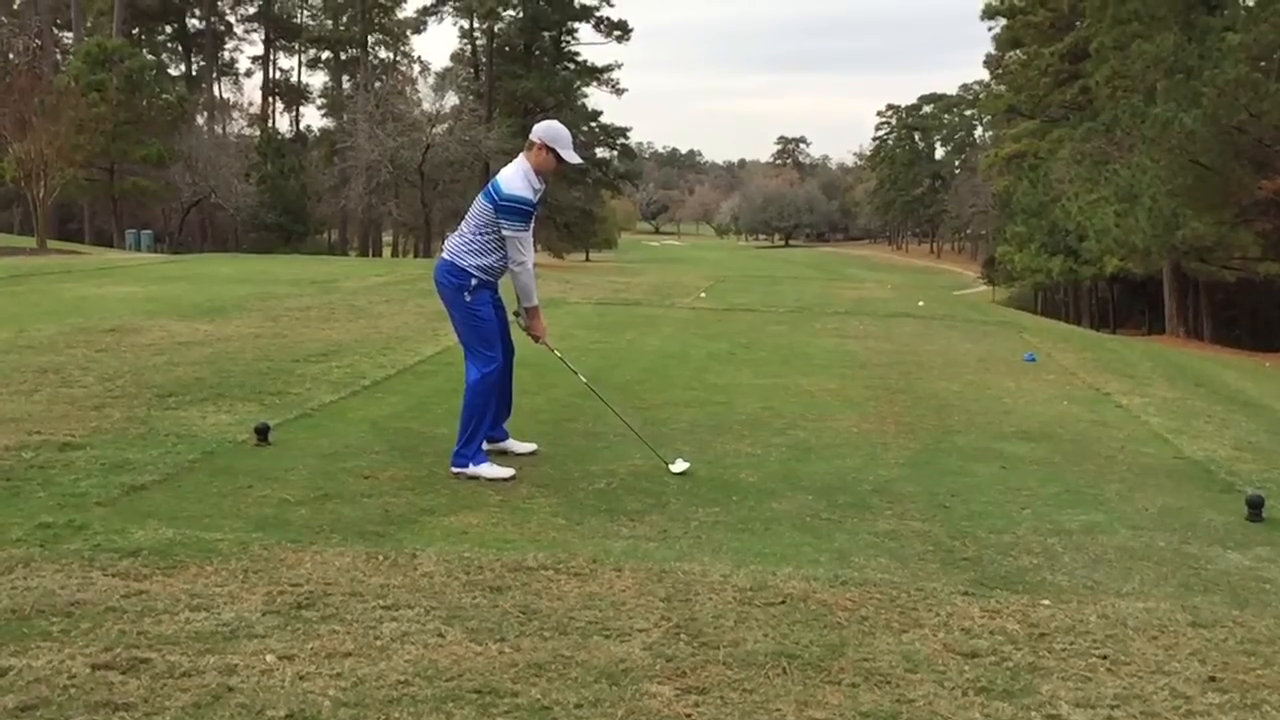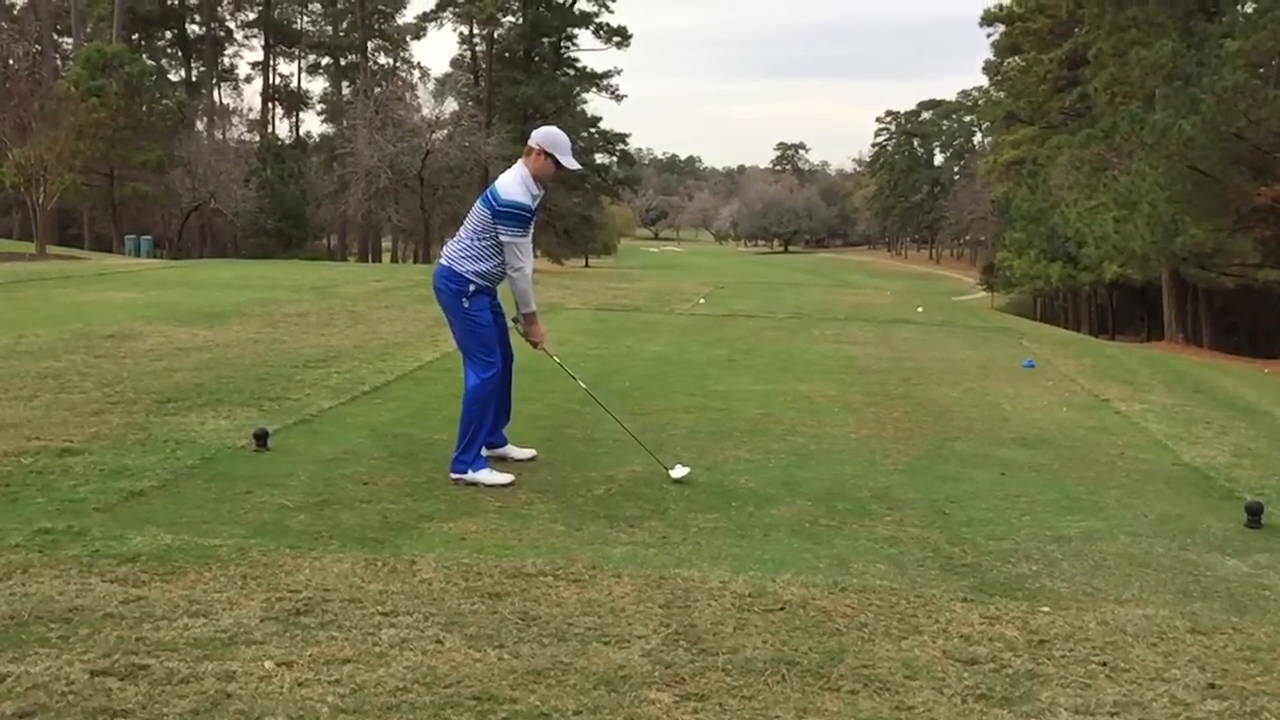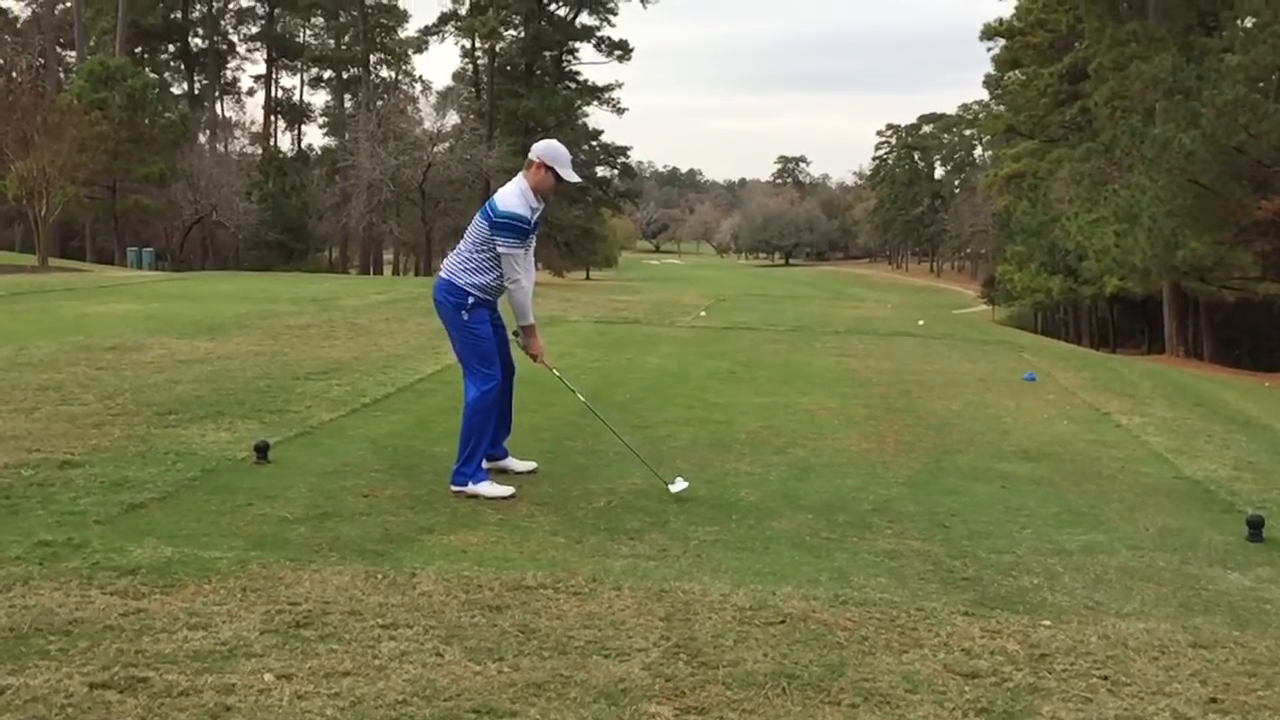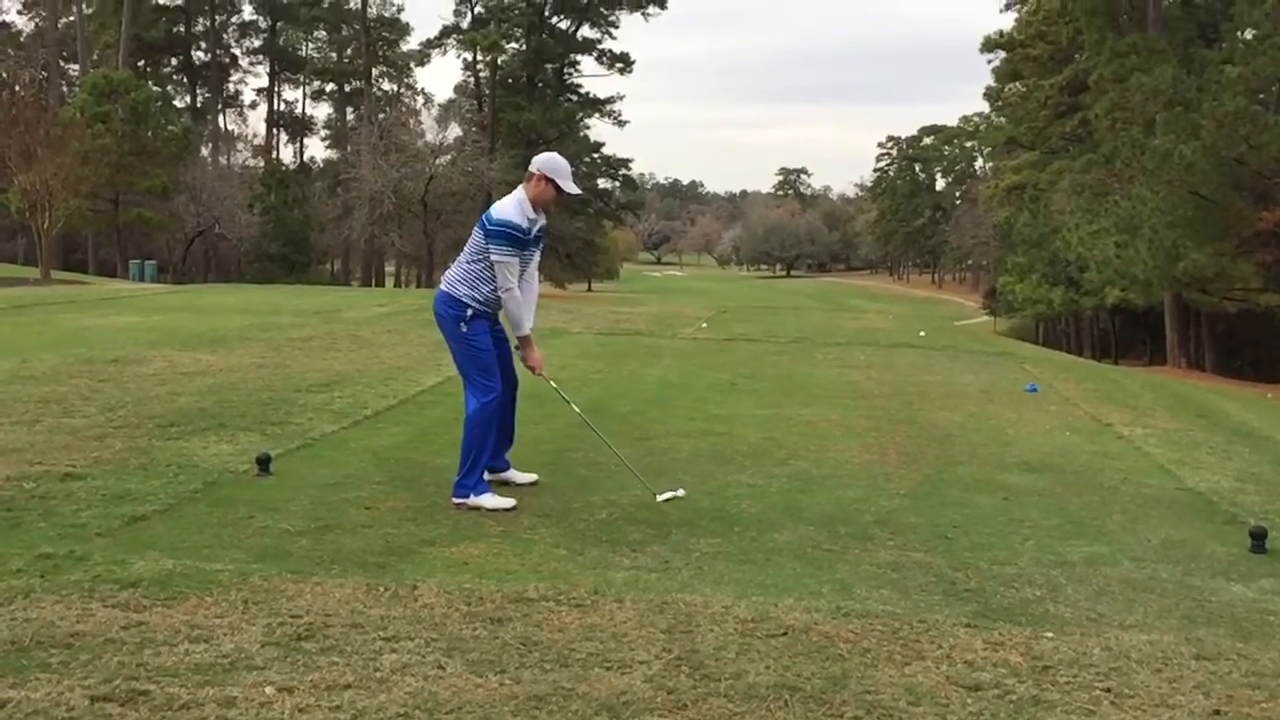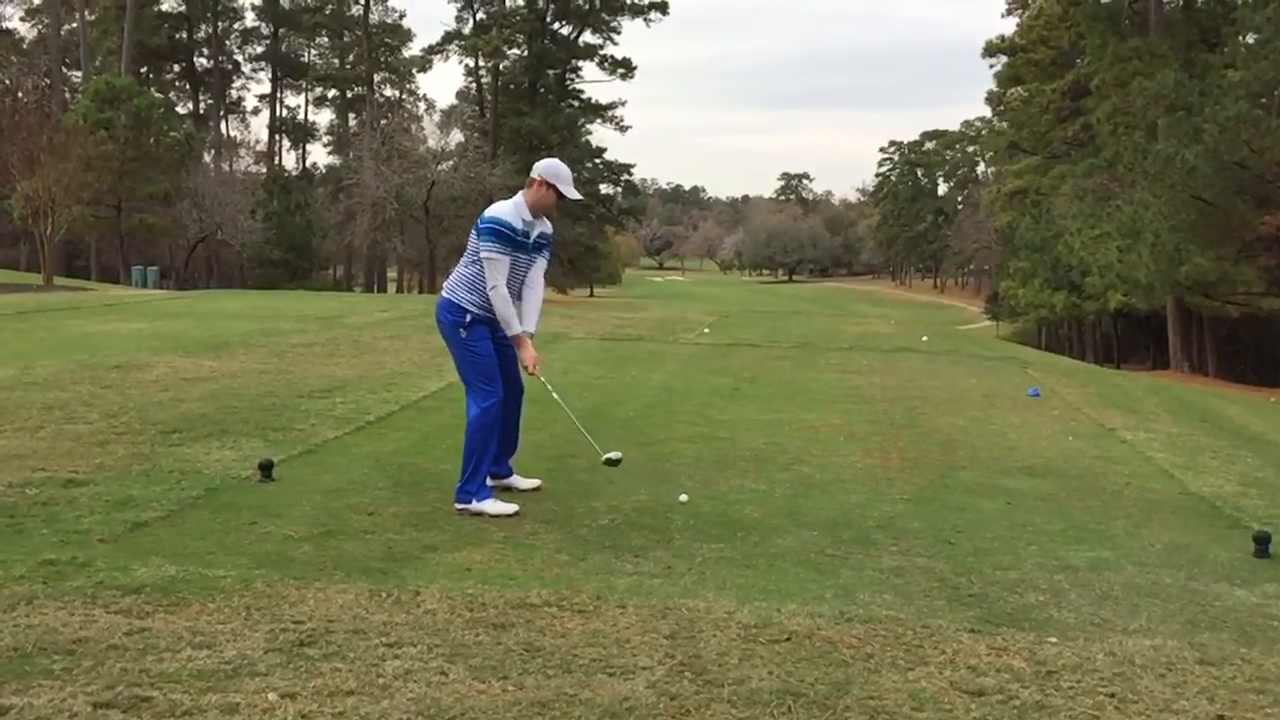
dt=1s
person 1, frame 1
left shoulder: (523, 181)
right shoulder: (516, 190)
left elbow: (520, 256)
right elbow: (520, 261)
left wrist: (526, 305)
right wrist: (533, 312)
left hip: (477, 277)
right hip: (462, 277)
left knee: (503, 354)
right knee: (487, 363)
left ankle: (494, 434)
right ankle: (467, 458)
person 1, frame 2
left shoulder: (525, 188)
right shoulder: (514, 196)
left elbow: (522, 260)
right elbow: (517, 266)
left wrist: (525, 312)
right wrist: (531, 318)
left hip: (476, 283)
right hip: (460, 283)
left knee: (502, 360)
right knee: (485, 368)
left ankle: (493, 440)
right ankle: (466, 464)
person 1, frame 3
left shoulder: (531, 204)
right shoulder: (511, 208)
left elbow: (526, 267)
right elbow: (514, 278)
left wrist: (526, 325)
right wrist: (530, 331)
left hip: (479, 297)
right hip: (459, 295)
left knee: (503, 372)
right knee: (485, 380)
left ankle: (494, 452)
right ankle: (467, 476)
person 1, frame 4
left shoulder: (536, 221)
right shoulder: (506, 218)
left elbow: (529, 280)
right elbow: (508, 288)
left wrist: (526, 335)
right wrist: (527, 343)
left hip: (482, 310)
right hip: (459, 307)
left knee: (506, 385)
right knee: (486, 392)
left ankle: (495, 464)
right ankle: (468, 488)
person 1, frame 5
left shoulder: (544, 230)
right shoulder: (499, 219)
left elbow: (534, 284)
right elbow: (496, 287)
left wrist: (527, 338)
right wrist: (520, 343)
left hip: (490, 317)
right hip: (461, 312)
left knee: (511, 391)
right knee: (487, 397)
left ankle: (498, 470)
right ankle: (471, 494)
